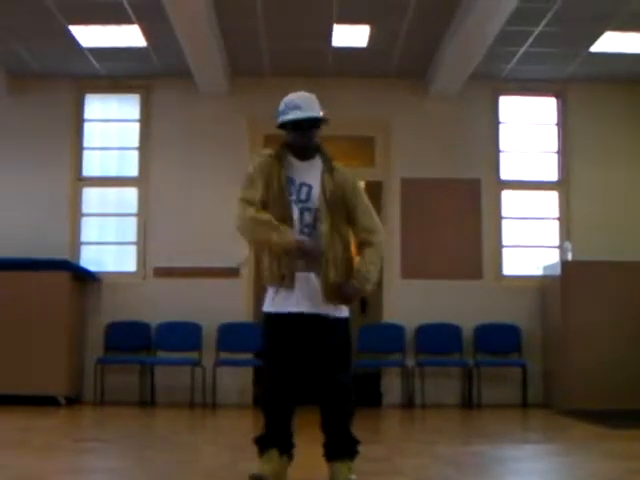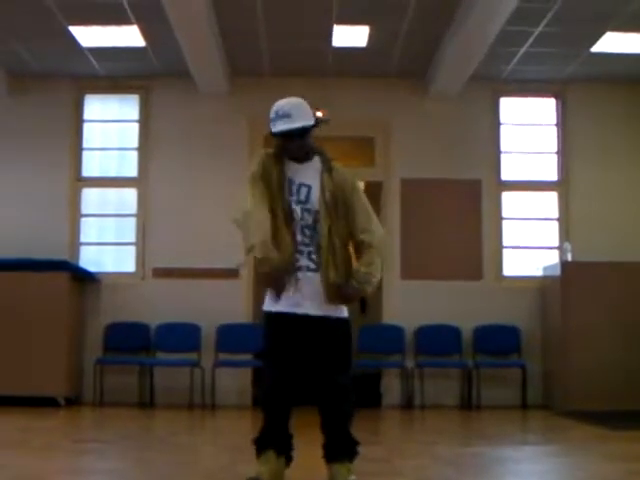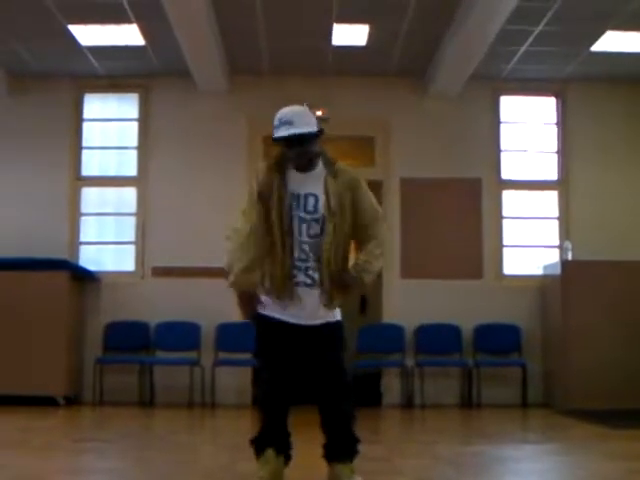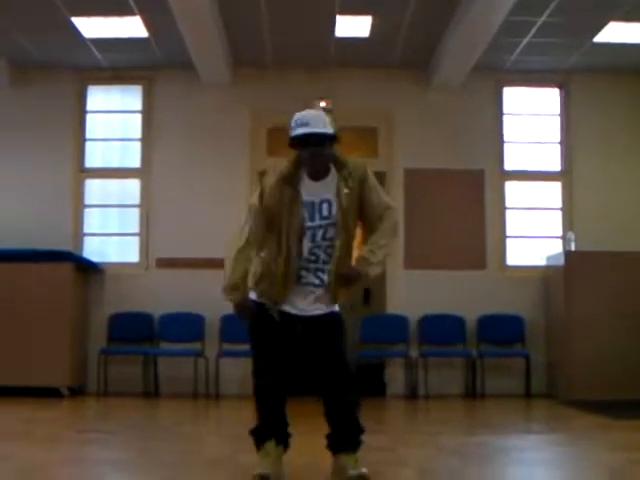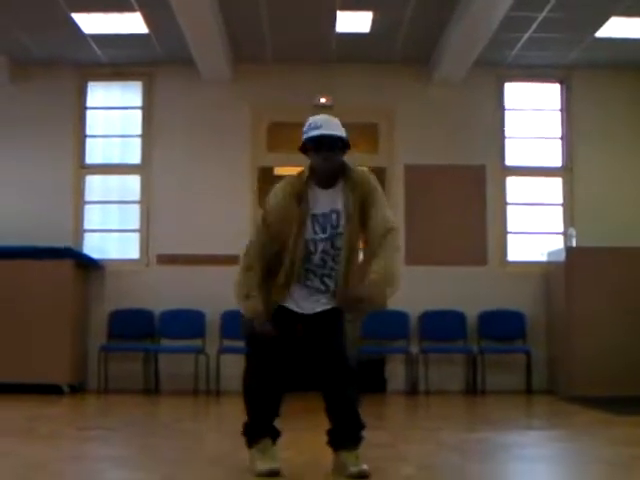
dt=0.1s
person 1, frame 1
left shoulder: (340, 178)
right shoulder: (266, 167)
left elbow: (370, 232)
right elbow: (249, 214)
left wrist: (362, 280)
right wrist: (291, 242)
left hip: (329, 303)
right hip: (282, 302)
left knee: (335, 388)
right knee: (278, 387)
person 1, frame 2
left shoulder: (339, 178)
right shoulder: (266, 168)
left elbow: (368, 233)
right elbow: (252, 218)
left wrist: (362, 281)
right wrist: (266, 258)
left hip: (330, 303)
right hip: (283, 302)
left knee: (335, 389)
right knee: (277, 388)
person 1, frame 3
left shoulder: (344, 181)
right shoulder: (269, 179)
left elbow: (373, 231)
right elbow: (249, 231)
left wrist: (361, 271)
right wrist: (241, 282)
left hip: (324, 310)
right hip: (275, 308)
left knee: (335, 388)
right knee: (274, 390)
person 1, frame 4
left shoulder: (356, 178)
right shoulder: (277, 187)
left elbow: (385, 220)
right elbow: (252, 238)
left wrist: (366, 265)
right wrist: (236, 289)
left hip: (324, 302)
right hip: (273, 300)
left knee: (338, 379)
right knee: (269, 379)
person 1, frame 5
left shoulder: (363, 185)
right shoulder: (285, 195)
left elbow: (384, 239)
right elbow: (256, 255)
left wrist: (372, 290)
right wrist: (253, 311)
left hip: (328, 303)
right hip: (280, 301)
left knee: (339, 375)
right knee: (262, 375)
left ankle: (346, 450)
right ankle: (262, 446)
